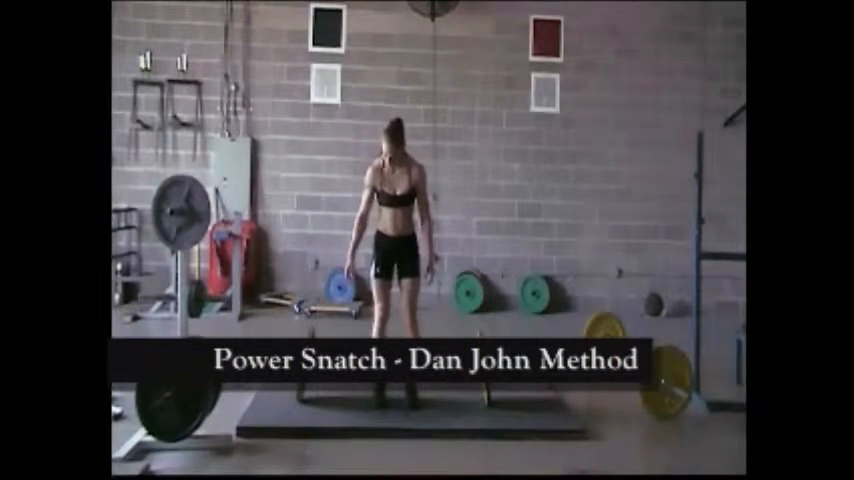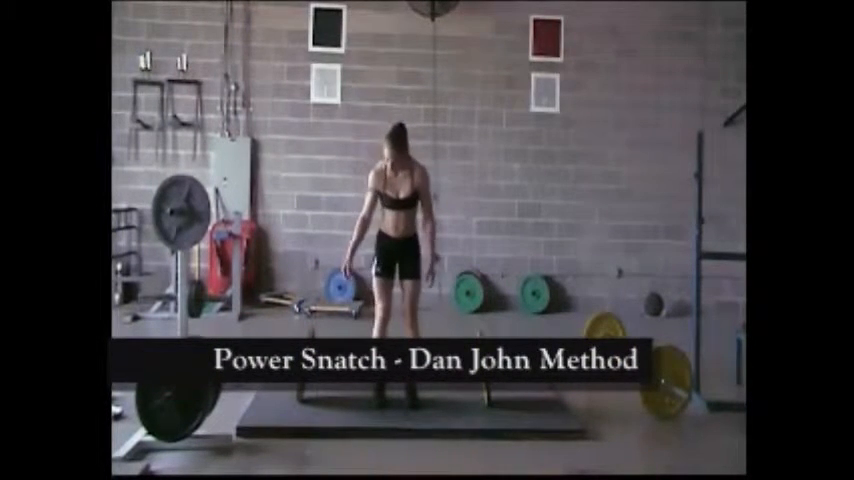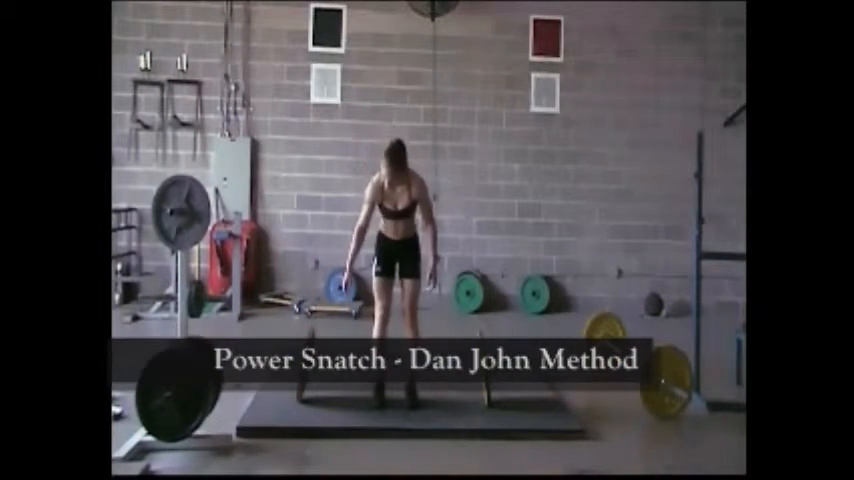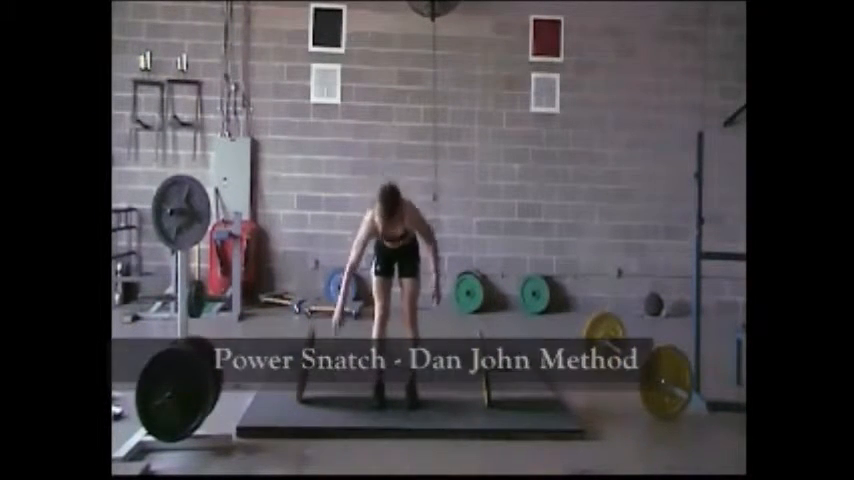
dt=0.2s
person 1, frame 1
left shoulder: (416, 171)
right shoulder: (374, 171)
left elbow: (425, 215)
right elbow: (362, 214)
left wrist: (430, 254)
right wrist: (351, 254)
left hip: (408, 245)
right hip: (383, 244)
left knee: (410, 316)
right knee: (381, 314)
left ankle: (411, 381)
right ankle: (378, 379)
person 1, frame 2
left shoulder: (419, 174)
right shoulder: (376, 174)
left elbow: (428, 218)
right elbow: (365, 216)
left wrist: (432, 256)
right wrist: (350, 253)
left hip: (410, 246)
right hip: (384, 245)
left knee: (410, 316)
right knee: (382, 314)
left ankle: (411, 381)
right ankle: (378, 379)
person 1, frame 3
left shoulder: (417, 184)
right shoulder: (375, 184)
left elbow: (429, 223)
right elbow: (361, 227)
left wrist: (433, 261)
right wrist: (348, 266)
left hip: (409, 248)
right hip: (384, 246)
left knee: (410, 315)
right knee: (381, 314)
left ankle: (411, 380)
right ankle: (378, 378)
person 1, frame 4
left shoulder: (411, 215)
right shoulder: (370, 219)
left elbow: (432, 243)
right elbow: (352, 262)
left wrist: (436, 279)
right wrist: (340, 305)
left hip: (408, 252)
right hip: (382, 253)
left knee: (409, 317)
right knee: (381, 315)
left ankle: (411, 382)
right ankle: (378, 381)
